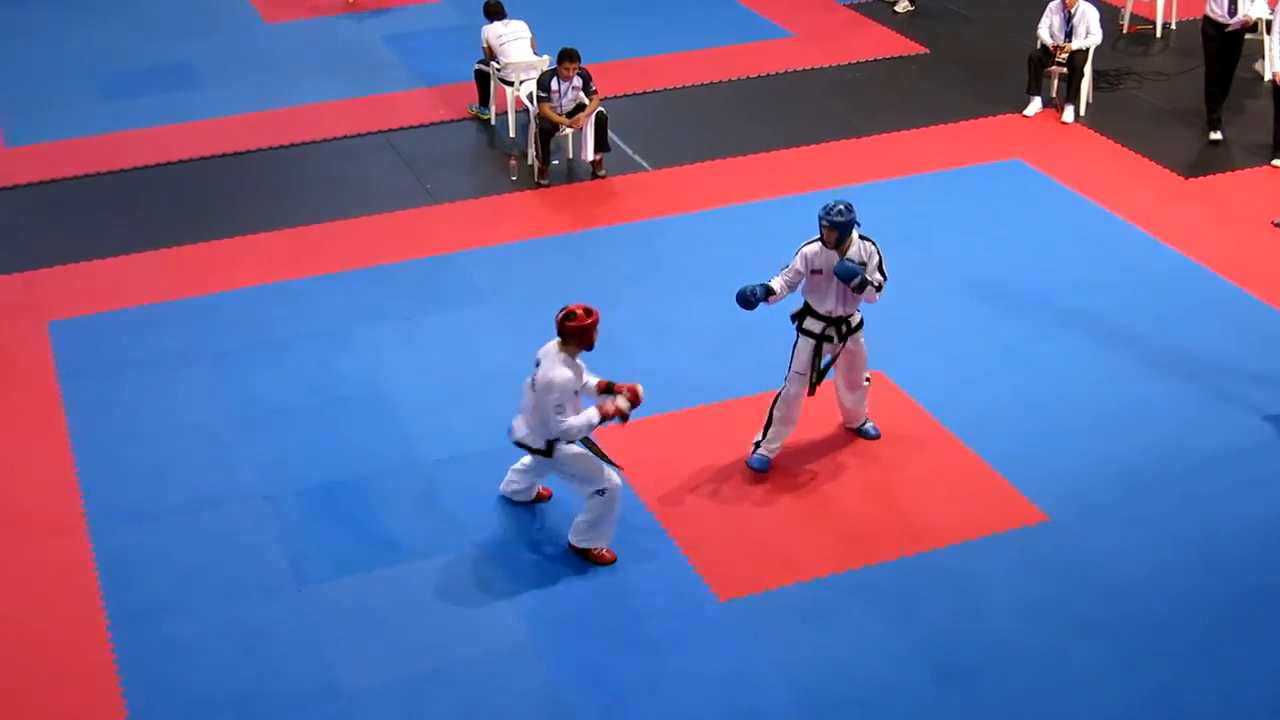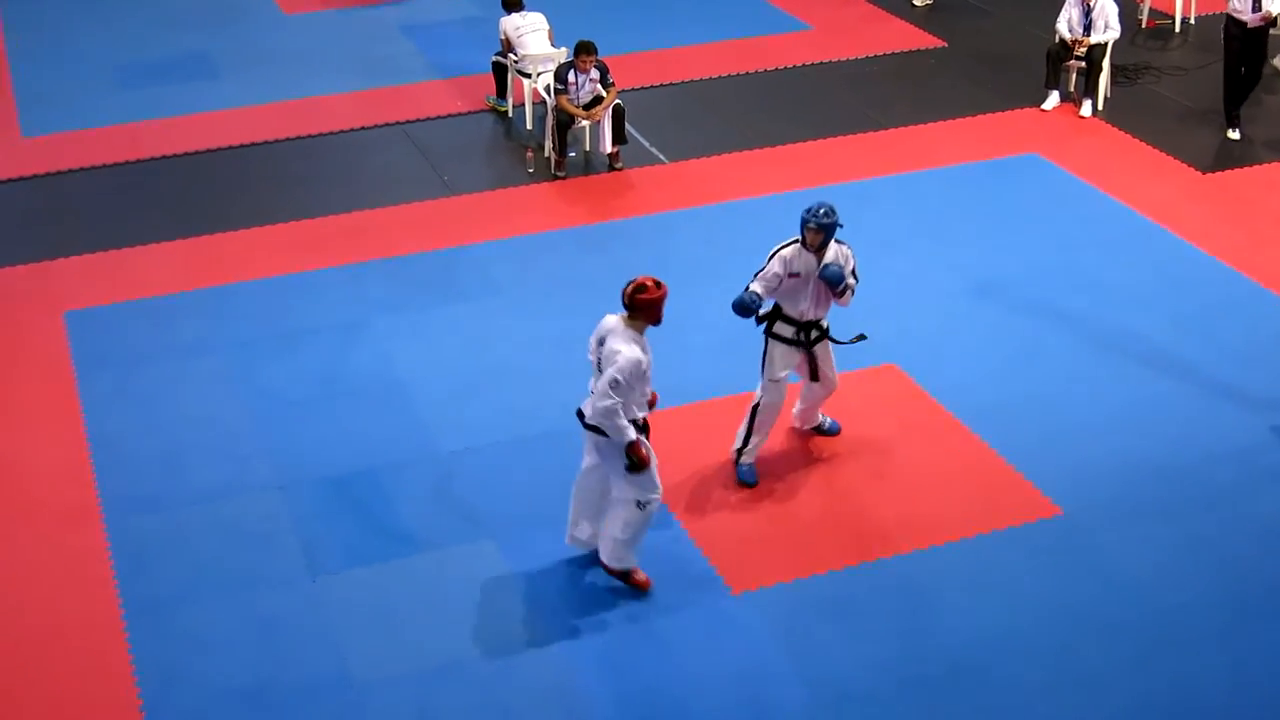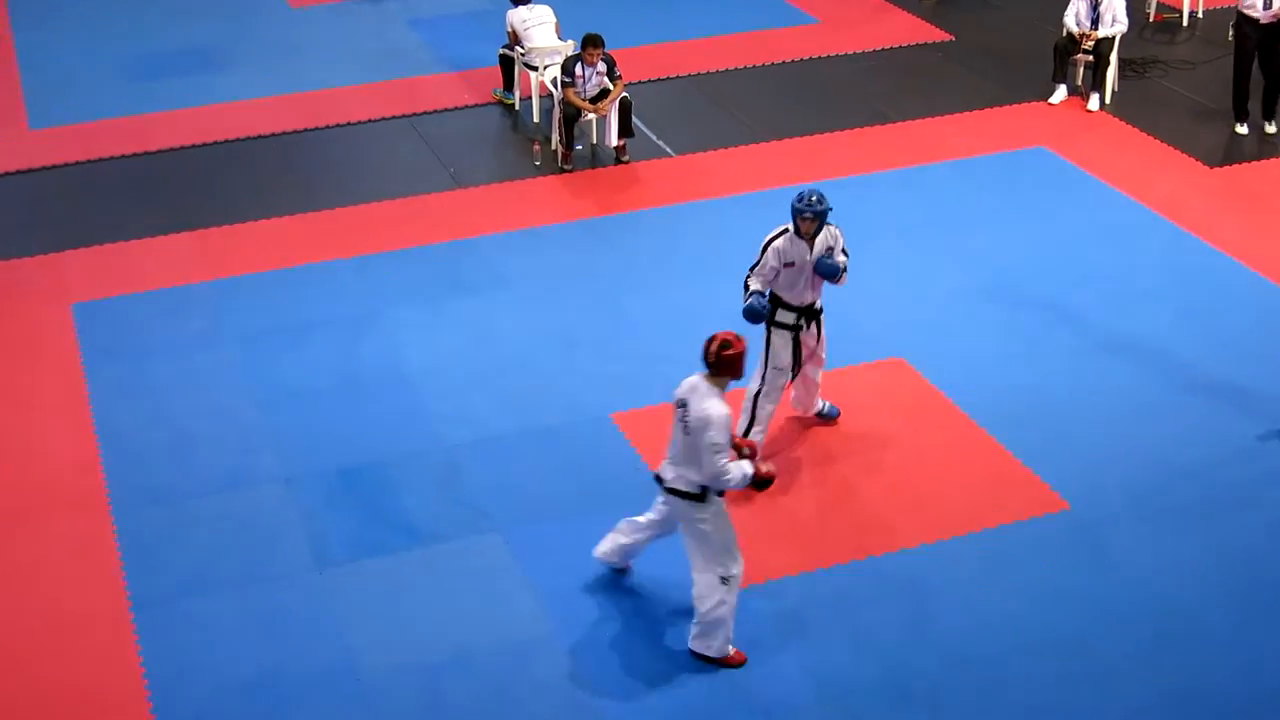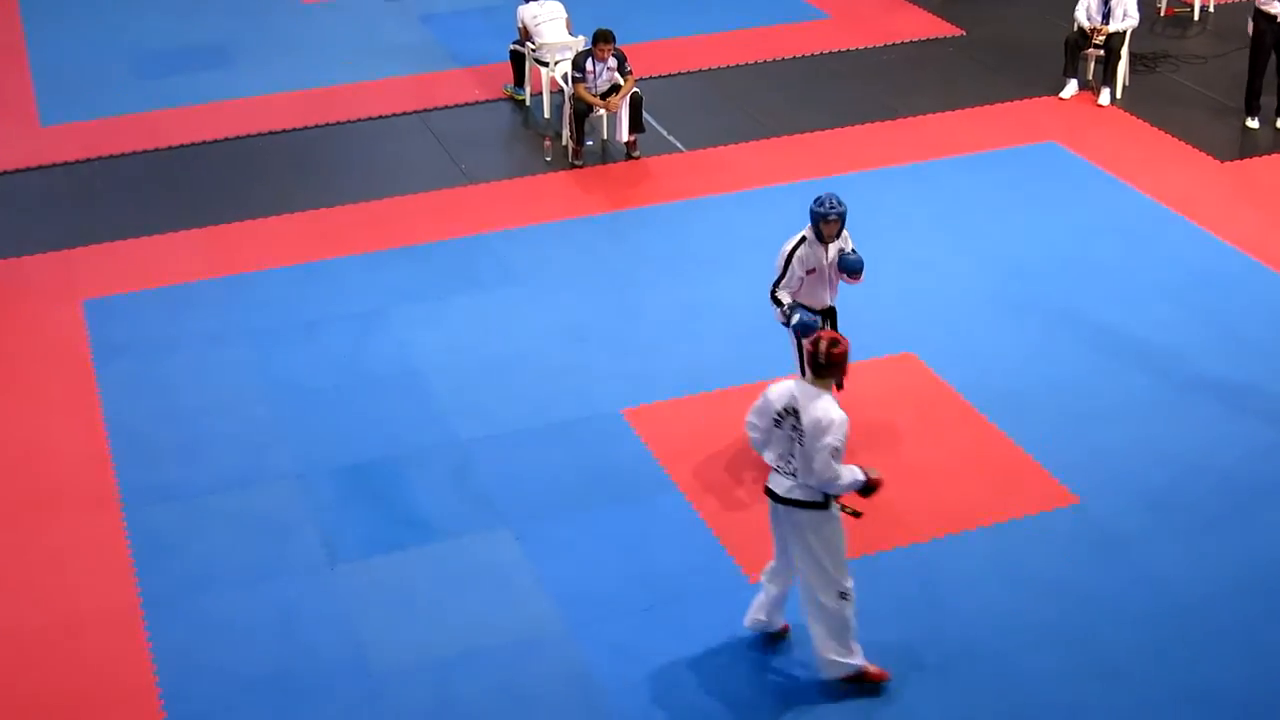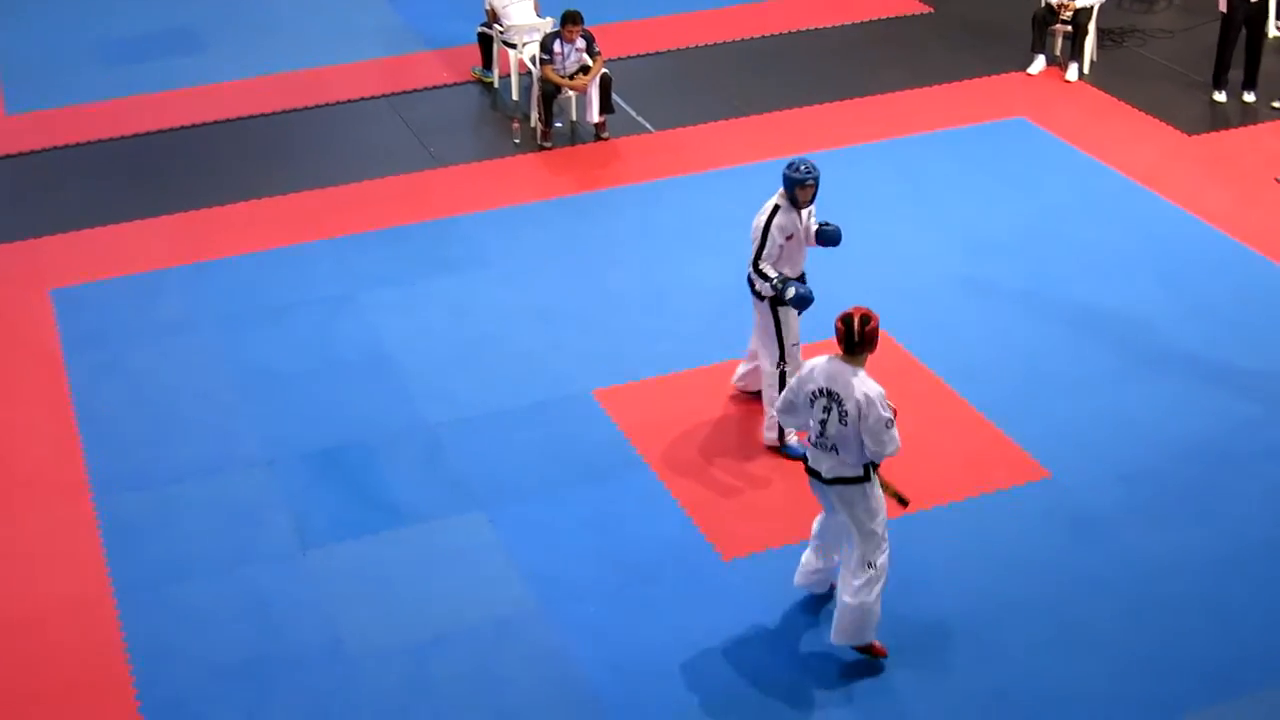
dt=0.3s
person 1, frame 1
left shoulder: (555, 349)
right shoulder: (560, 378)
right elbow: (561, 425)
left wrist: (610, 388)
right wrist: (601, 413)
left hip: (530, 430)
right hip: (545, 443)
left knee: (541, 464)
right knee: (607, 484)
left ankle: (519, 489)
right ankle: (586, 542)
person 1, frame 2
left shoulder: (609, 323)
right shoulder: (629, 356)
right elbow: (607, 408)
right wrist: (631, 442)
left hip: (593, 420)
right hip: (613, 429)
left knee: (594, 480)
right knee: (645, 494)
left ankle: (584, 535)
right ankle: (616, 558)
person 1, frame 3
left shoulder: (691, 385)
right shoulder: (716, 413)
right elbow: (715, 472)
left wrist: (736, 445)
right wrist: (753, 471)
left hip: (673, 481)
right hip: (696, 497)
left knee: (658, 521)
right knee: (722, 569)
left ankle: (613, 553)
right ankle: (710, 645)
person 1, frame 4
left shoulder: (781, 389)
right shoulder: (830, 416)
left elbow: (754, 430)
right elbow: (827, 476)
right wrist: (861, 479)
left hip: (779, 492)
right hip: (811, 506)
left knee: (786, 559)
right knee: (830, 584)
left ankle: (763, 619)
right ankle: (844, 664)
person 1, frame 5
left shoulder: (813, 368)
right shoulder: (869, 392)
left elbow: (785, 412)
right elbow: (884, 446)
right wrist: (888, 419)
left hip: (816, 467)
right hip: (853, 479)
left knee: (833, 520)
right knee: (868, 550)
left ankle: (816, 577)
right ankle: (854, 632)
person 2, frame 1
left shoulder: (867, 250)
right shoulder: (810, 252)
left elbow: (875, 291)
right elbow: (787, 280)
left wrist: (859, 281)
right wrist: (763, 291)
left hip: (848, 326)
right hip: (814, 327)
left knee: (854, 378)
right knee: (794, 387)
left ankle: (857, 420)
right ankle: (765, 448)
person 2, frame 2
left shoulder: (841, 254)
right shoulder: (786, 253)
left elbow: (848, 296)
right elbow: (763, 282)
left wrist: (841, 285)
right wrist: (750, 298)
left hip: (815, 330)
right hip: (783, 332)
left knee: (825, 381)
right knee: (771, 394)
left ankle: (807, 419)
right ankle: (743, 456)
person 2, frame 3
left shoulder: (831, 235)
right shoulder: (778, 243)
left elbow: (841, 273)
right elbow: (757, 276)
left wrist: (836, 271)
right wrist: (754, 297)
left hip: (810, 313)
right hip: (782, 318)
left knee: (812, 363)
right knee: (771, 379)
left ankle: (809, 405)
right ankle: (747, 441)
person 2, frame 4
left shoulder: (840, 238)
right shoulder: (798, 251)
left elbow: (850, 274)
right elbow: (779, 292)
left wrist: (853, 267)
right wrist: (794, 317)
left hip: (824, 314)
right hip: (804, 317)
person 2, frame 5
left shoulder: (804, 206)
right shoulder: (772, 218)
right elbow: (758, 266)
left wrist: (822, 233)
right wrist: (785, 289)
left hip: (791, 283)
right hip: (774, 293)
left knee: (767, 342)
right knee: (785, 359)
left ankle: (748, 381)
right ankle: (779, 434)
